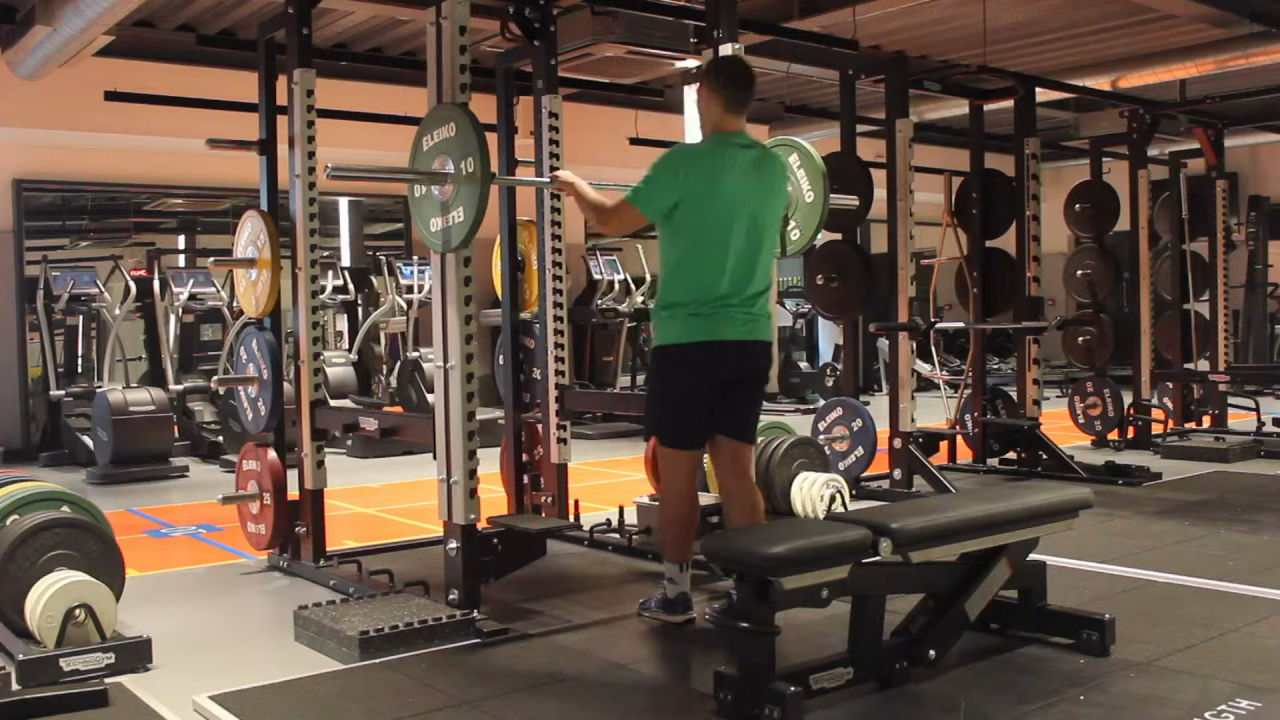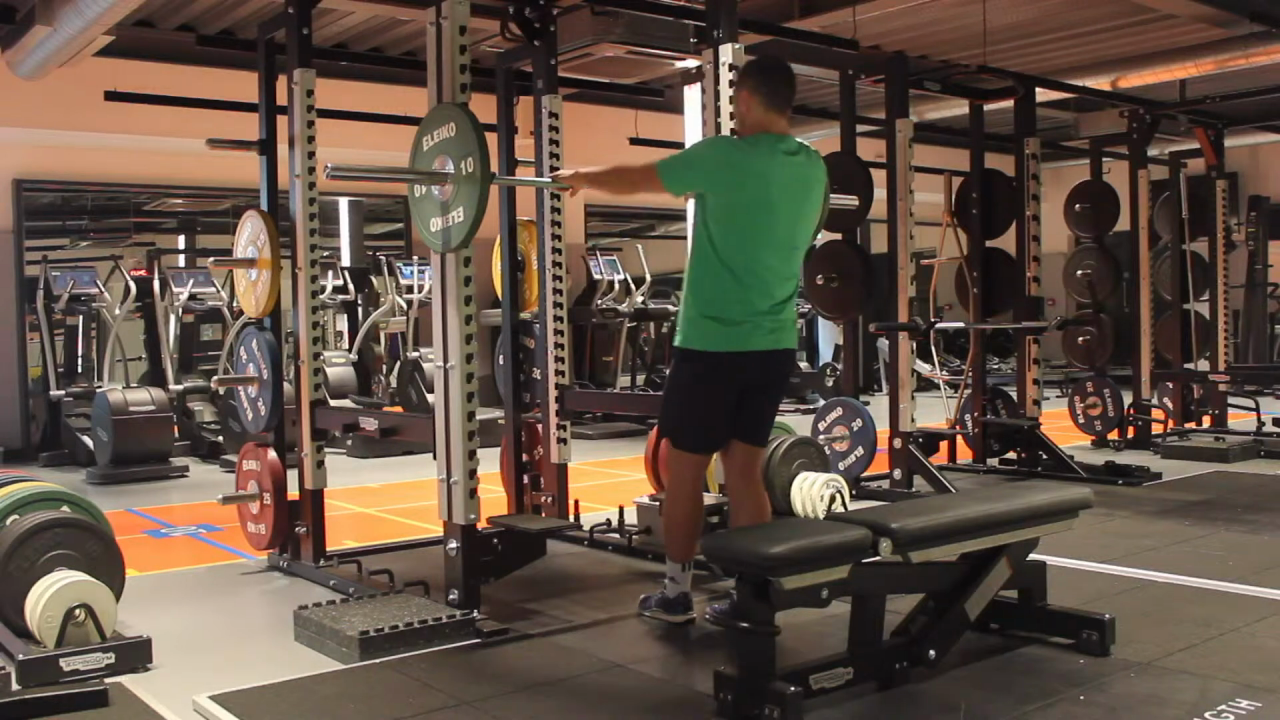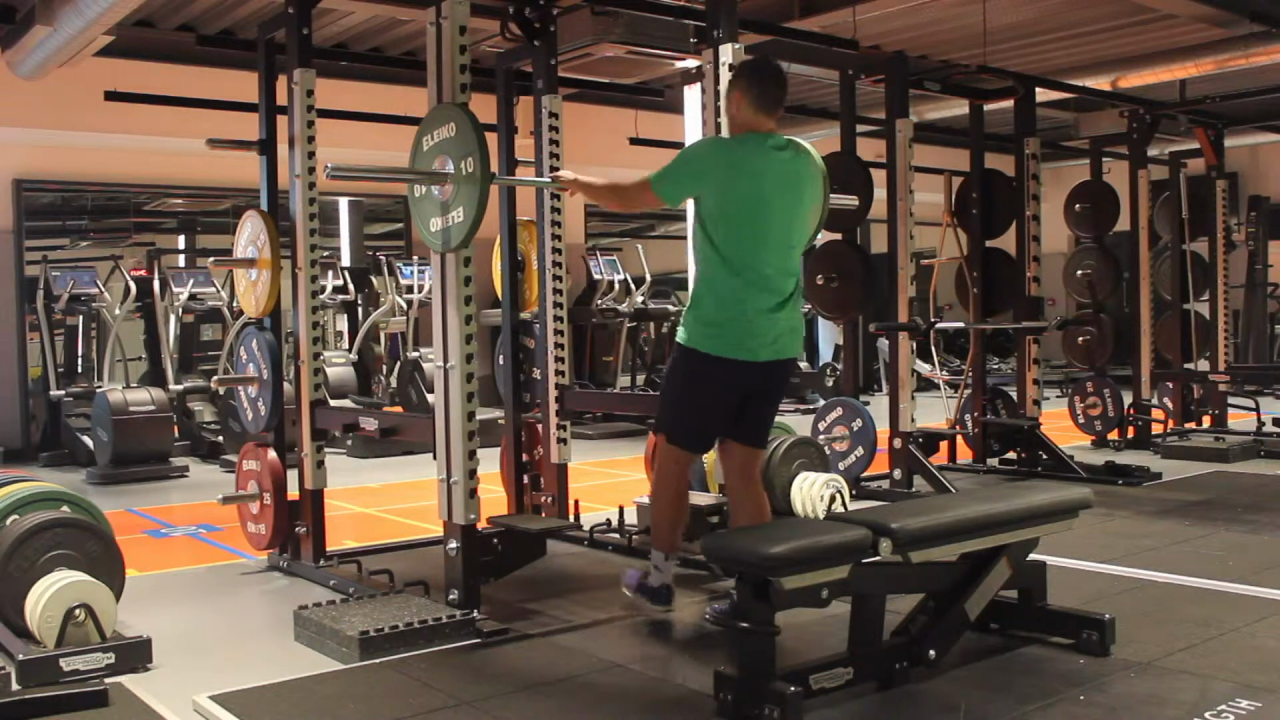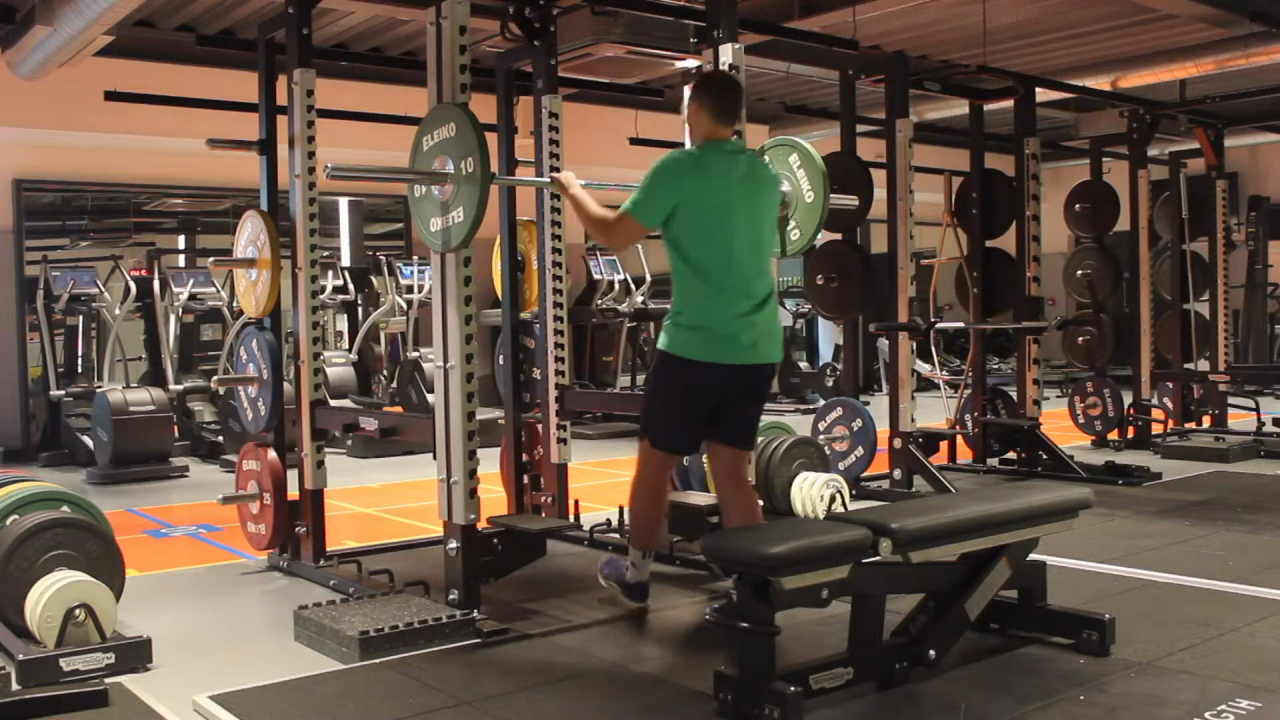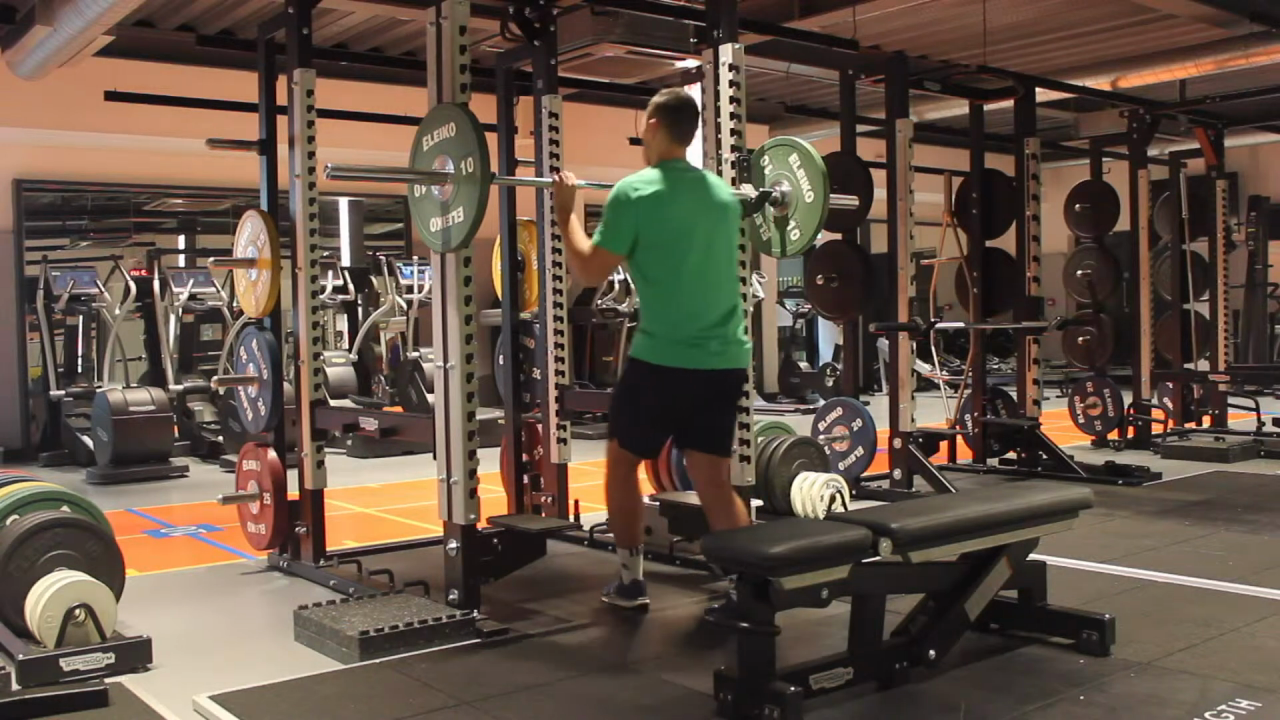
dt=0.2s
person 1, frame 1
left shoulder: (686, 162)
right shoulder: (776, 168)
left elbow: (612, 221)
left wrist: (574, 184)
left hip: (689, 339)
right hip: (752, 339)
left knee: (678, 470)
right knee: (736, 470)
left ankle: (676, 594)
person 1, frame 2
left shoulder: (723, 156)
right shoulder: (813, 167)
left elbow: (635, 179)
left wrist: (579, 177)
left hip: (714, 343)
right hip: (775, 345)
left knee: (684, 469)
right knee: (745, 471)
left ankle: (676, 593)
person 1, frame 3
left shoulder: (717, 156)
right shoulder: (807, 165)
left elbow: (631, 197)
left wrist: (577, 182)
left hip: (715, 344)
right hip: (777, 348)
left knee: (673, 459)
right knee: (744, 471)
left ankle: (658, 580)
person 1, frame 4
left shoulder: (682, 168)
right shoulder: (766, 173)
left elbow: (613, 234)
left wrist: (571, 189)
left hip: (695, 349)
right hip: (758, 351)
left knee: (655, 462)
right knee: (732, 473)
left ankle: (634, 575)
person 1, frame 5
left shoulder: (636, 191)
right shoulder: (723, 192)
left elbow: (589, 270)
left wrist: (567, 208)
left hip: (662, 358)
right hip: (726, 359)
left knee: (623, 464)
right knee: (713, 479)
left ankle: (630, 579)
